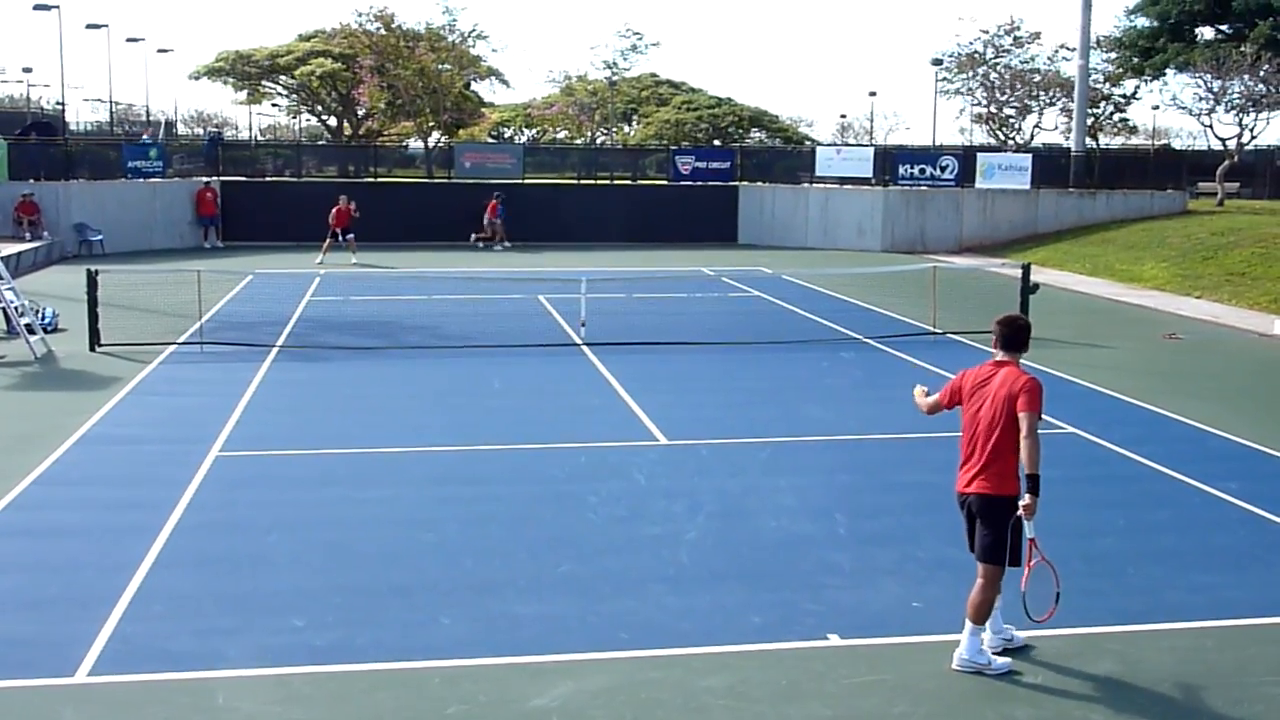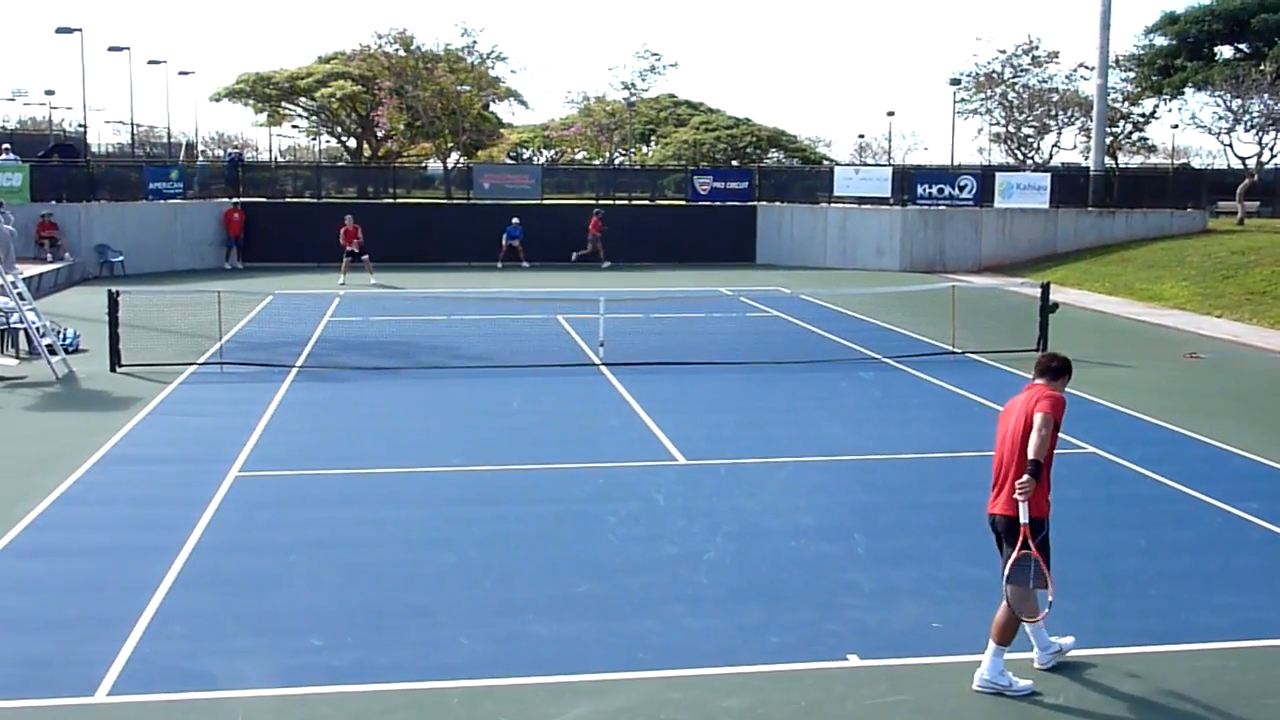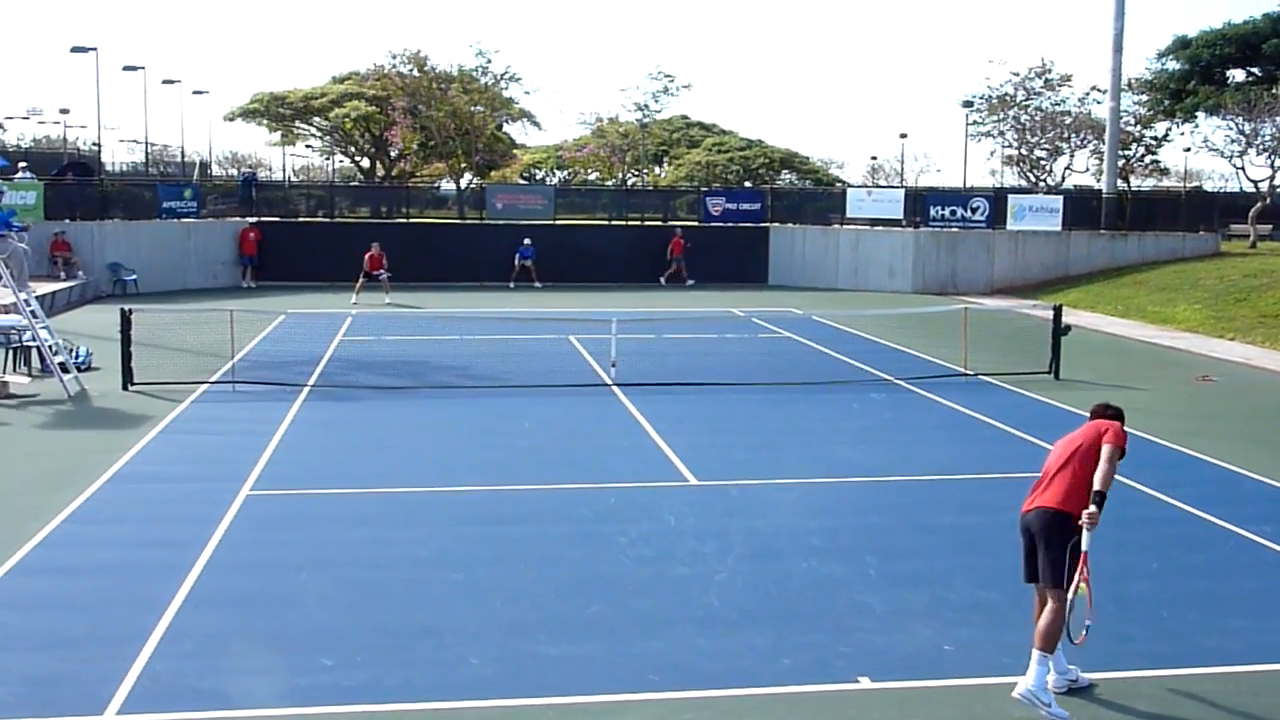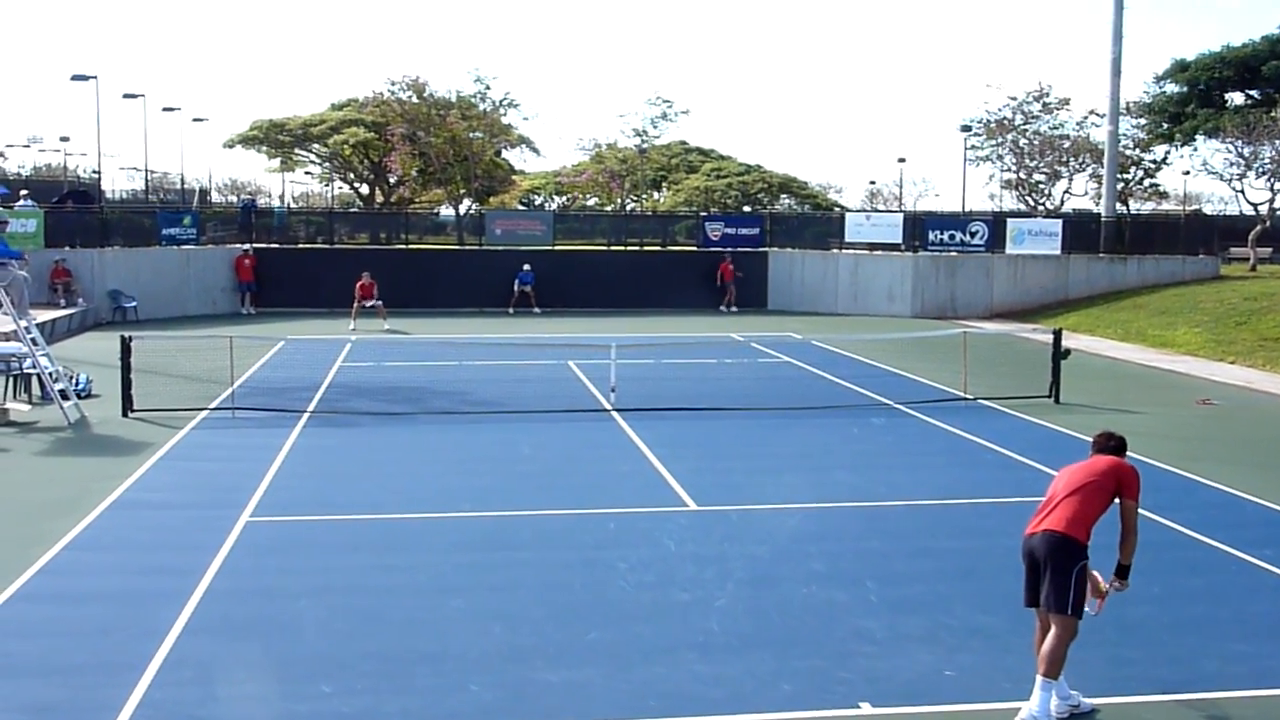
dt=0.7s
person 1, frame 1
left shoulder: (968, 377)
right shoulder: (1026, 383)
left elbow: (929, 407)
right elbow: (1027, 436)
left wrist: (921, 396)
right wrist: (1032, 488)
left hip: (966, 487)
right hip: (999, 492)
left knee: (988, 565)
right knee: (991, 573)
left ankle: (995, 633)
right ankle: (969, 652)
person 1, frame 2
left shoulder: (1013, 403)
right shoulder: (1052, 398)
right elbow: (1040, 432)
right wrist: (1034, 472)
left hip: (999, 507)
right hip: (1025, 509)
left ankle: (1045, 648)
right ankle: (989, 673)
person 1, frame 3
left shoulder: (1069, 438)
right shoulder: (1114, 430)
right elbow: (1105, 464)
left wrist: (1070, 553)
right wrist: (1097, 503)
left hip: (1030, 513)
right hip: (1058, 516)
left knee: (1045, 597)
right knee: (1059, 602)
left ankle: (1059, 672)
right ankle: (1034, 682)
person 1, frame 4
left shoulder: (1070, 469)
right shoulder: (1126, 470)
right elbow: (1129, 530)
left wrist: (1088, 579)
right wrist: (1122, 573)
left hip: (1032, 537)
right hip: (1062, 541)
left knee: (1046, 623)
right knee: (1063, 627)
